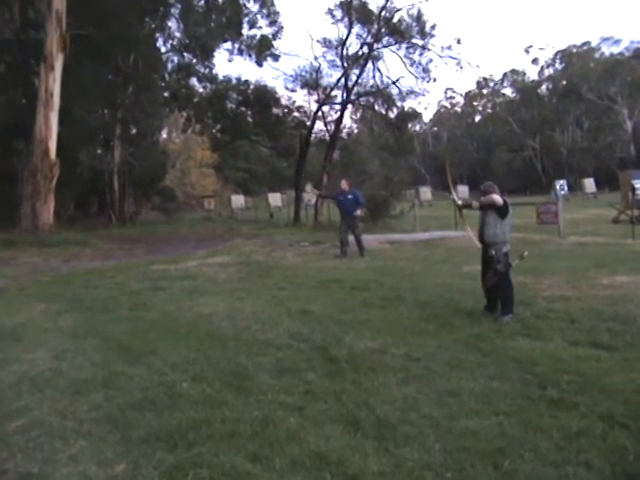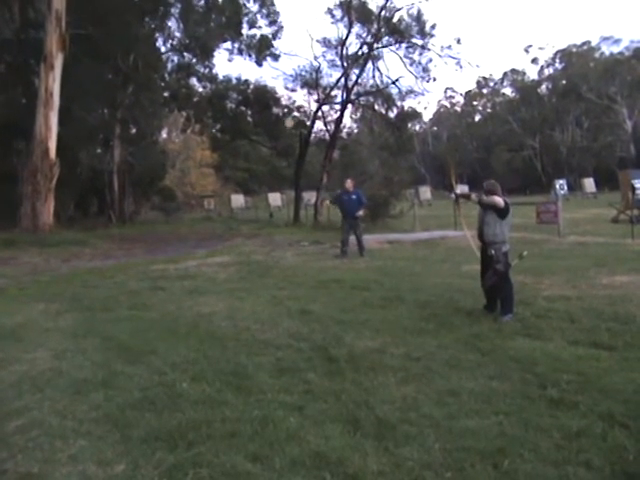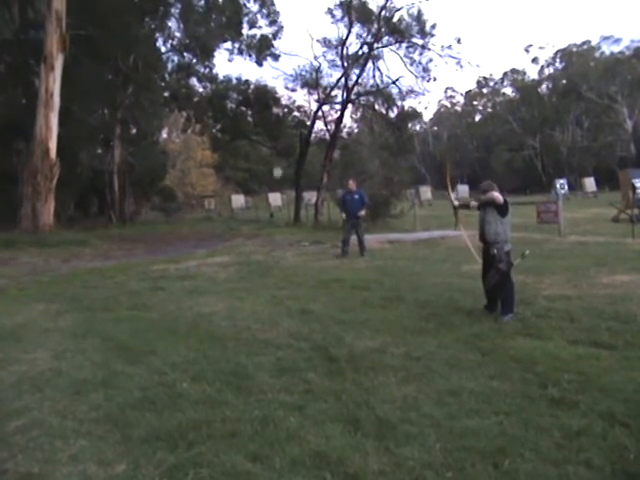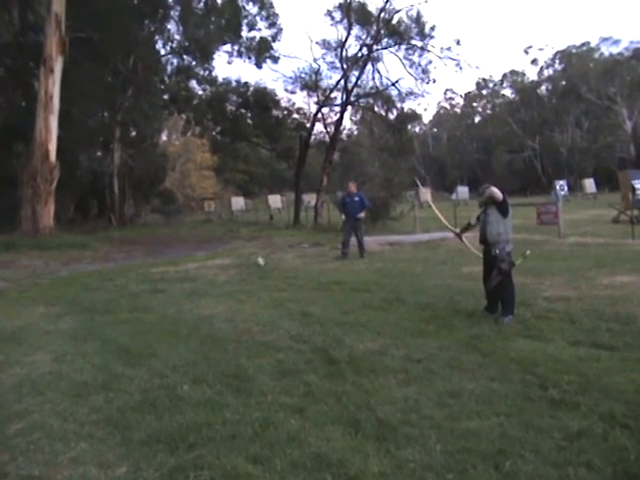
dt=0.5s
person 1, frame 1
left shoulder: (502, 204)
right shoulder: (488, 205)
left elbow: (494, 197)
right elbow: (475, 204)
left wrist: (483, 200)
right wrist: (462, 204)
left hip: (499, 249)
right hip: (488, 248)
left knee: (502, 280)
right knee: (487, 279)
left ankle: (507, 312)
right ankle: (491, 307)
person 1, frame 2
left shoulder: (502, 205)
right shoulder: (487, 202)
left elbow: (496, 200)
right elbow: (474, 197)
left wrist: (484, 200)
right wrist: (461, 194)
left hip: (498, 248)
right hip: (486, 247)
left knee: (502, 280)
right knee: (486, 279)
left ankle: (507, 312)
right ankle: (491, 306)
person 1, frame 3
left shoulder: (501, 203)
right shoulder: (487, 204)
left elbow: (496, 195)
right elbow: (475, 205)
left wrist: (483, 199)
left hip: (500, 248)
right hip: (489, 247)
left knee: (503, 279)
right knee: (488, 278)
left ankle: (508, 311)
right ankle: (491, 306)
person 1, frame 4
left shoulder: (501, 204)
right shoulder: (487, 209)
left elbow: (493, 191)
right elbow: (476, 221)
left wrist: (483, 200)
right wrist: (462, 230)
left hip: (501, 249)
right hip: (489, 249)
left knee: (504, 280)
right knee: (488, 280)
left ankle: (508, 313)
right ankle: (492, 307)
